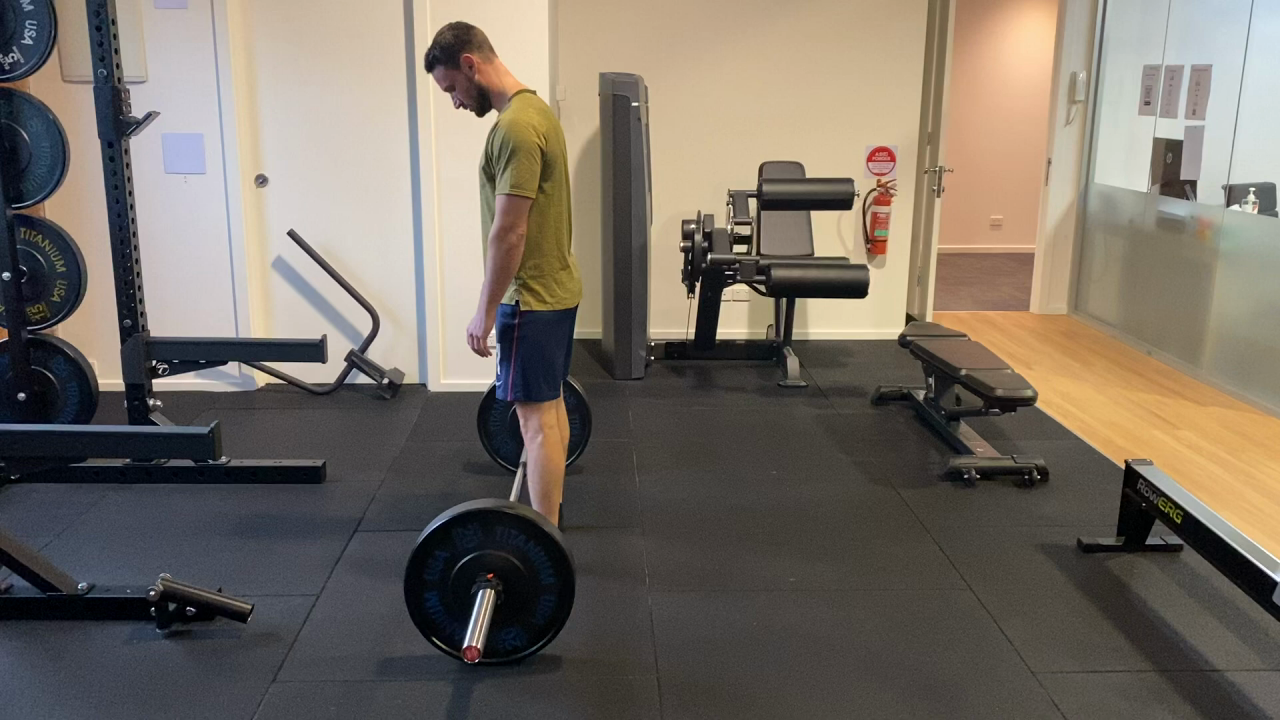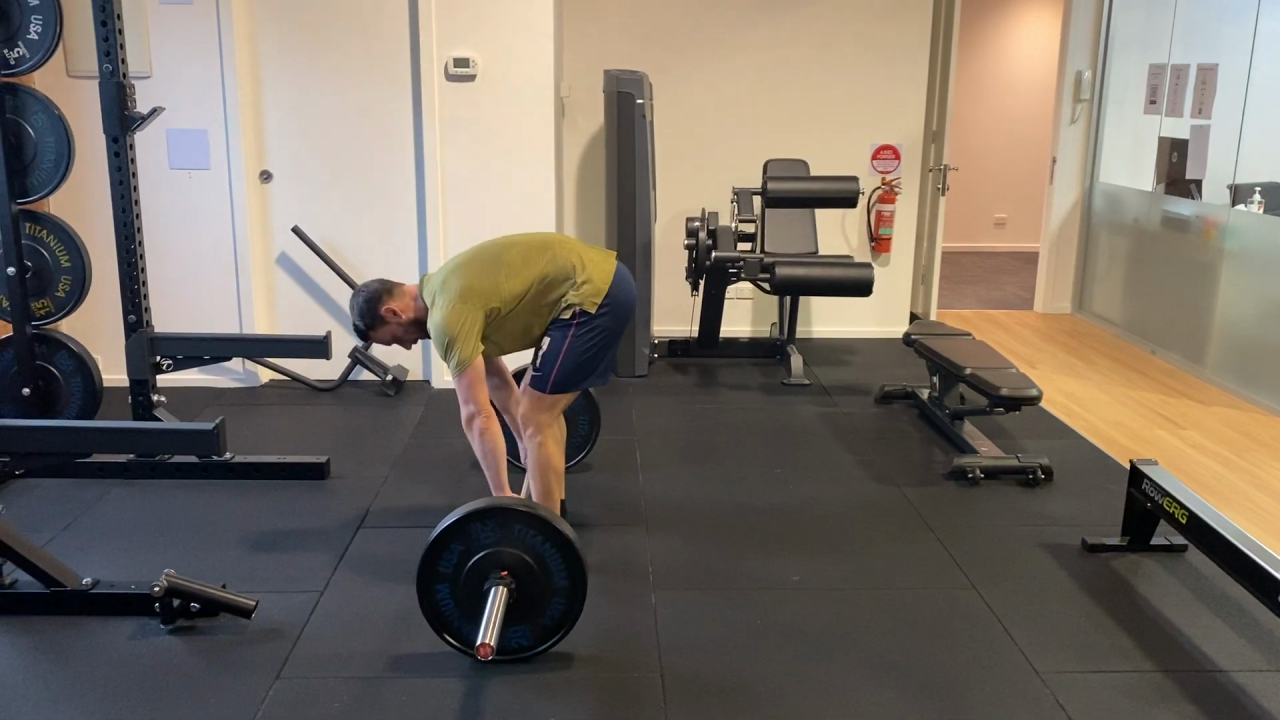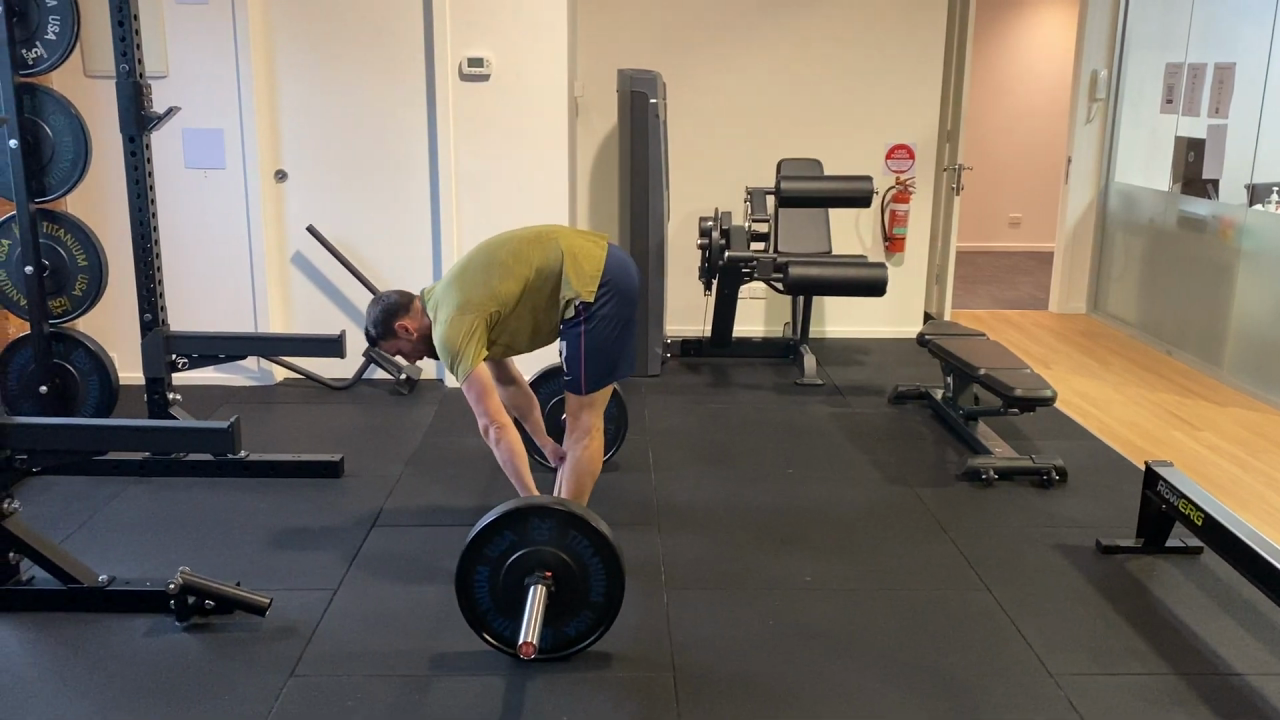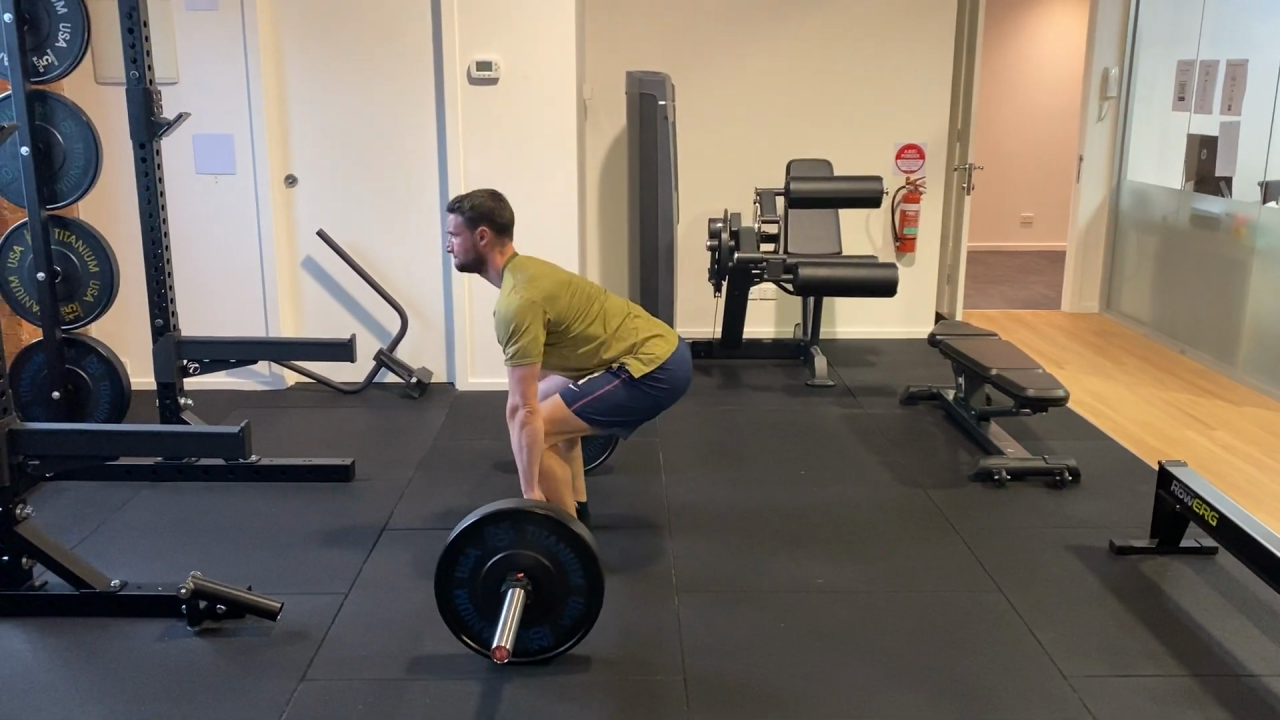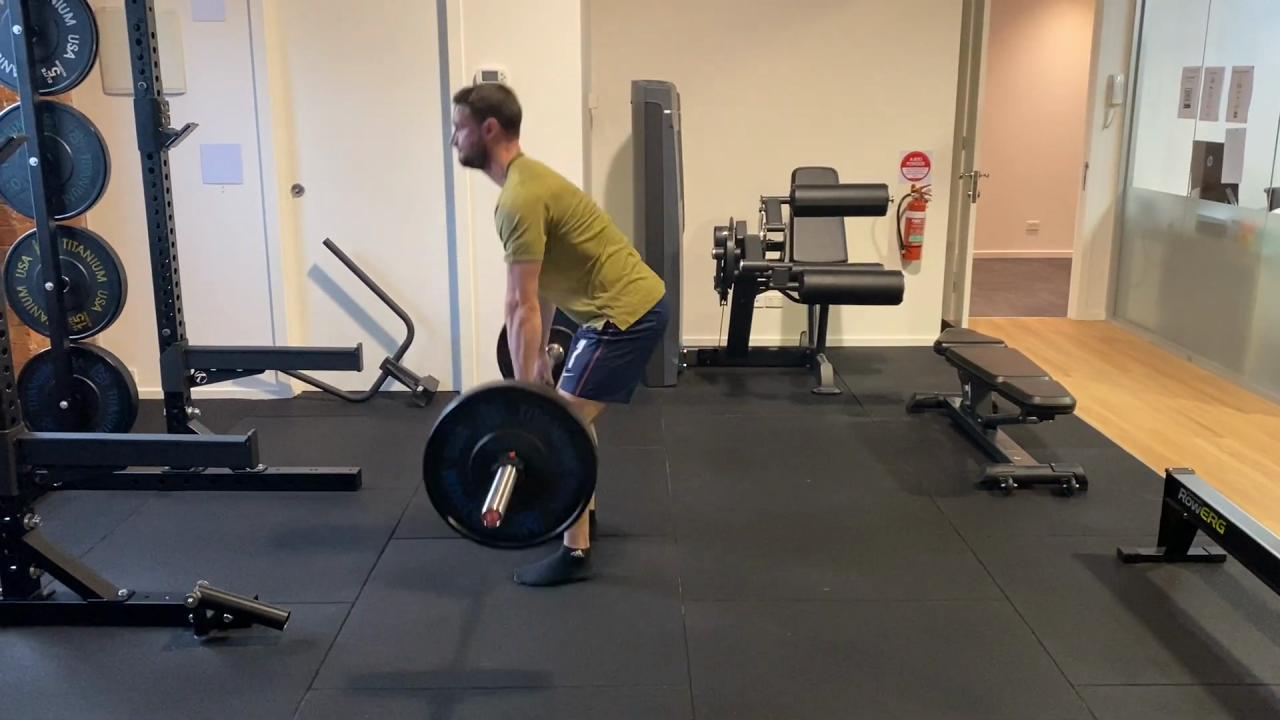
dt=1s
person 1, frame 1
left shoulder: (515, 126)
right shoulder: (531, 112)
left elbow: (509, 232)
left wrist: (485, 314)
left hip: (531, 297)
right hip: (552, 289)
left knee: (535, 415)
right knee: (549, 405)
right ankle: (549, 521)
person 1, frame 2
left shoulder: (448, 318)
right shoulder: (444, 294)
left elbow: (477, 415)
right elbow: (495, 377)
left wrist: (502, 496)
right wrist: (525, 440)
left hip: (594, 293)
right hip: (605, 278)
left knee: (536, 417)
right knee: (542, 406)
right ankle: (552, 514)
person 1, frame 3
left shoulder: (451, 329)
right shoulder: (449, 304)
left elbow: (493, 424)
right elbow: (508, 383)
left wrist: (532, 499)
right wrist: (545, 443)
left hip: (594, 279)
right hip: (603, 264)
left knee: (582, 418)
right knee: (580, 412)
person 1, frame 4
left shoulder: (517, 302)
right shoulder: (526, 273)
left elbow: (522, 410)
left wrist: (530, 494)
left hip: (653, 369)
right hip: (657, 350)
left knee: (537, 430)
right knee: (549, 406)
right ankle: (575, 509)
person 1, frame 5
left shoulder: (518, 200)
right shoulder: (532, 180)
left elbow: (521, 307)
right elbow: (538, 290)
right wrist: (541, 352)
left hip: (628, 313)
right hip: (633, 303)
right knee: (571, 418)
left ankle: (574, 554)
right ankle: (583, 517)
